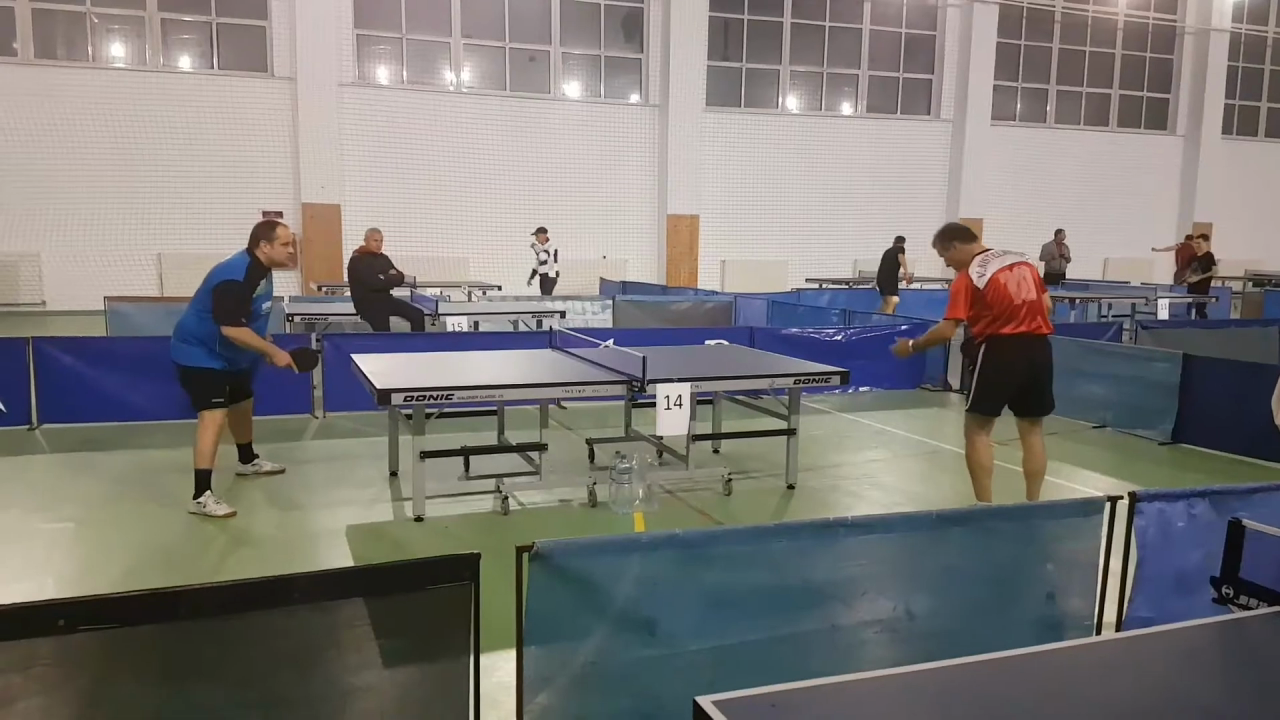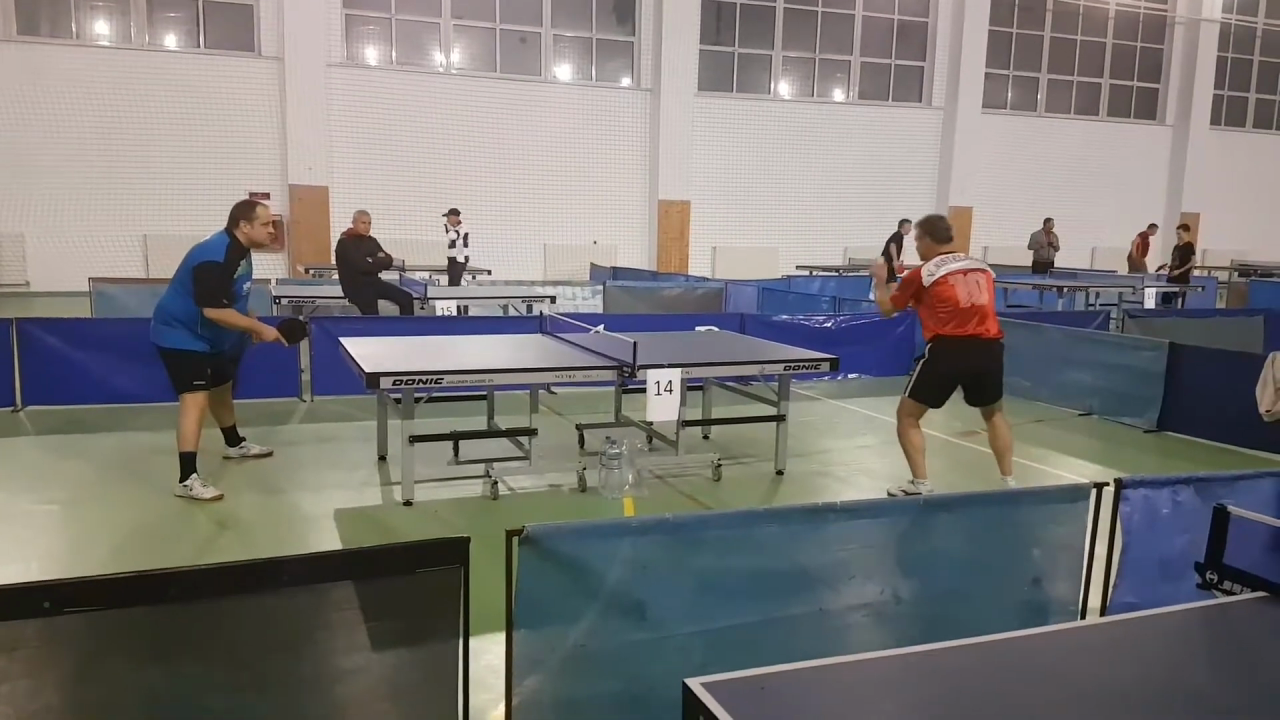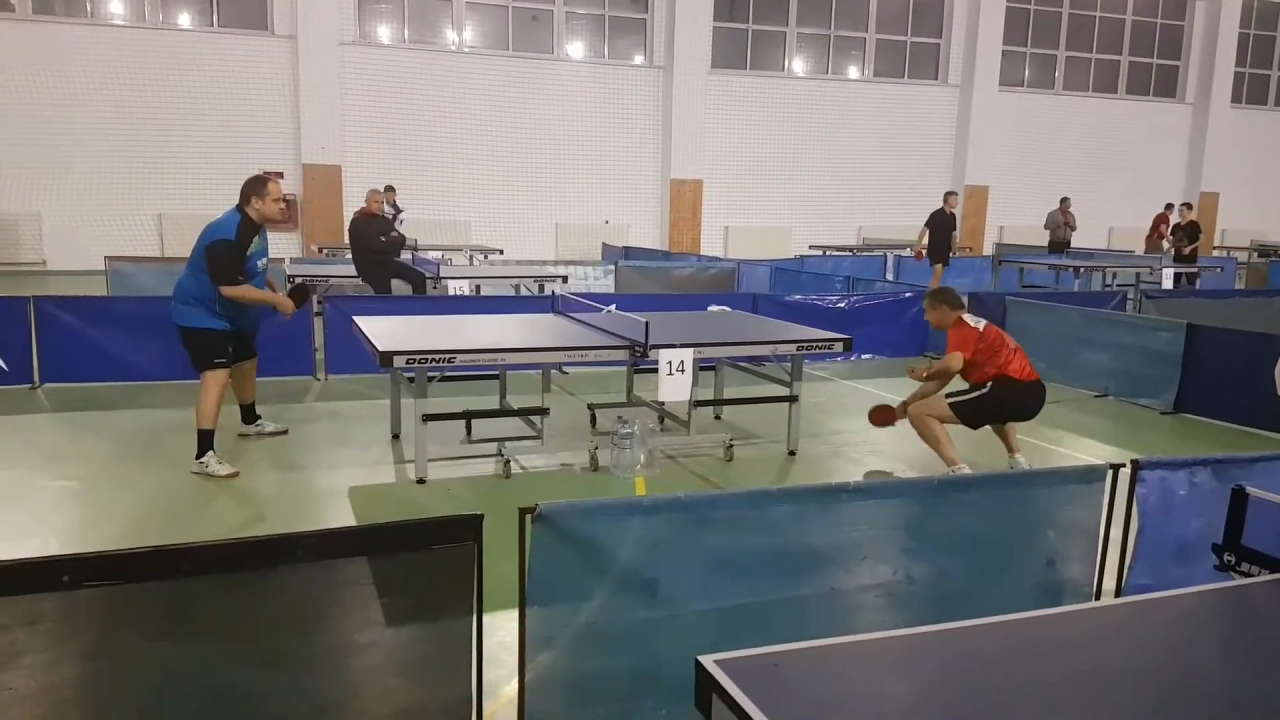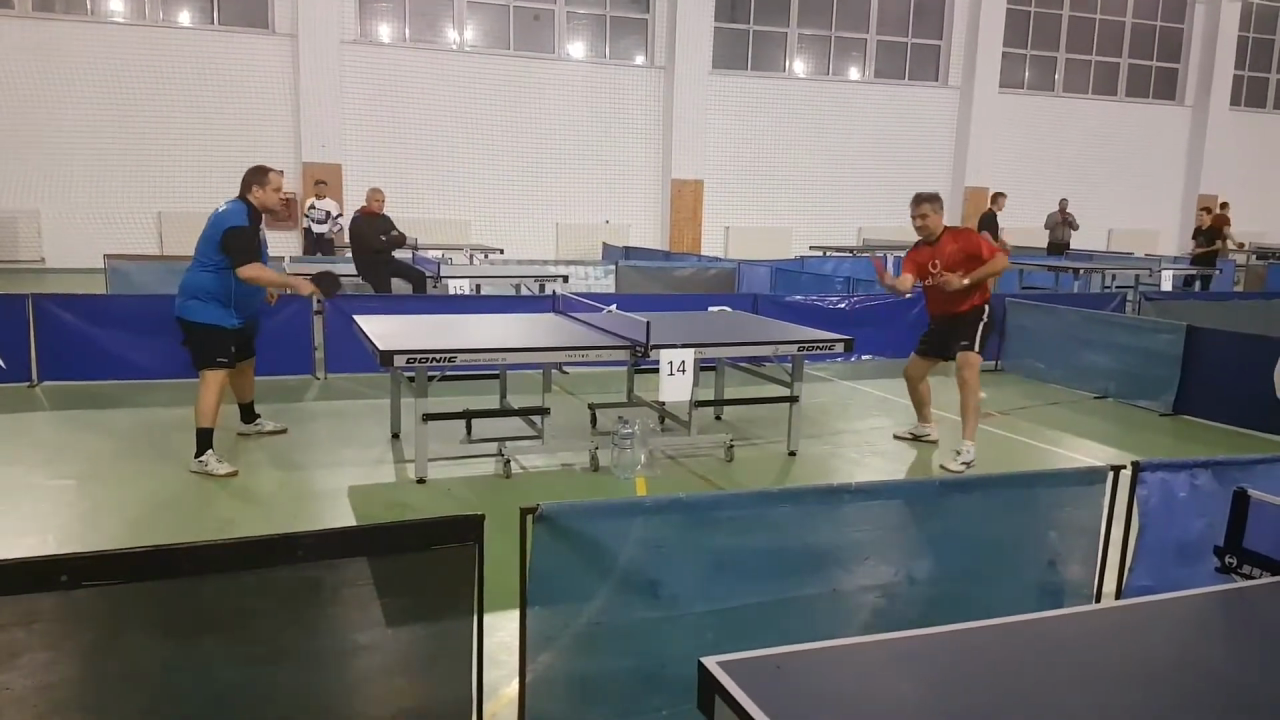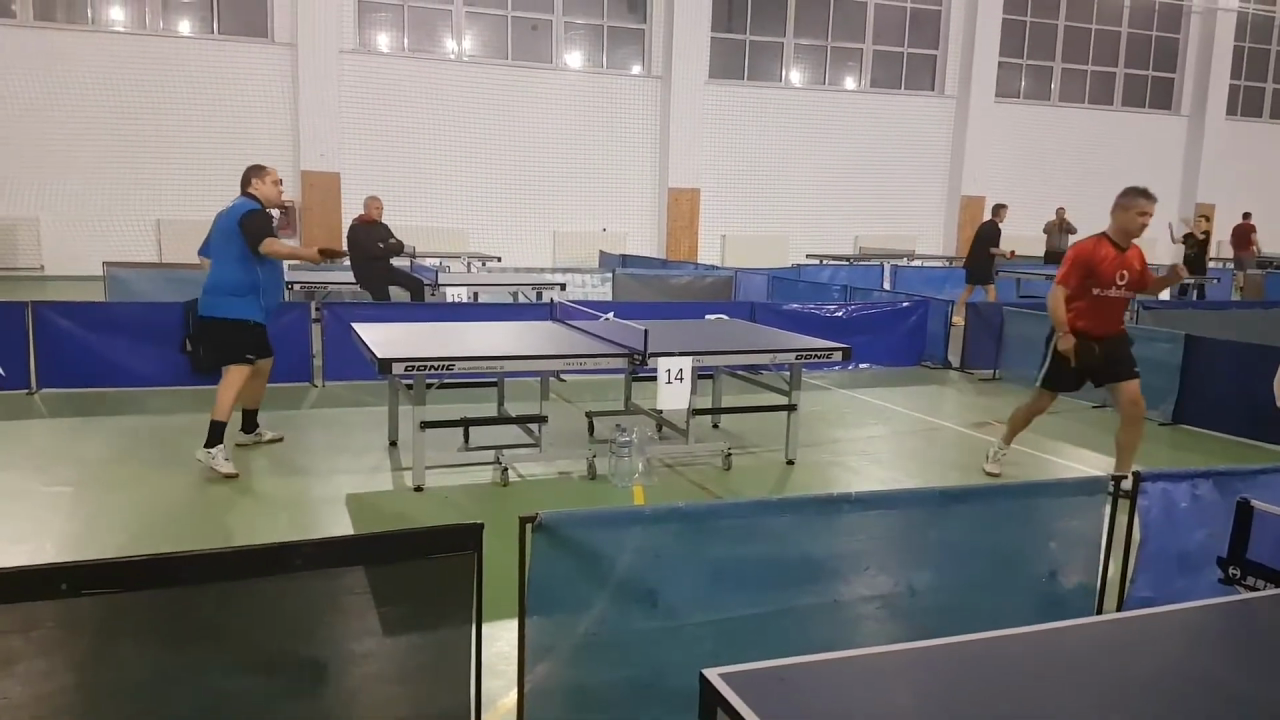
dt=1s
person 1, frame 1
left shoulder: (260, 270)
right shoulder: (236, 277)
right elbow: (232, 329)
left wrist: (267, 344)
right wrist: (272, 352)
left hip: (227, 355)
right hip: (199, 353)
left knee: (242, 405)
right knee: (214, 416)
left ankle: (247, 461)
right ankle: (201, 496)
person 1, frame 2
left shoulder: (239, 250)
right shoulder: (215, 257)
right elbow: (215, 310)
left wrist: (251, 321)
right wrist: (259, 328)
left hip: (208, 337)
right hip: (181, 334)
left knee: (222, 387)
right knee: (195, 399)
left ankle: (234, 444)
right ankle: (187, 479)
person 1, frame 3
left shoulder: (254, 226)
right shoulder: (228, 235)
right elbow: (232, 288)
left wrist: (275, 291)
right wrist: (276, 300)
left hip: (230, 316)
right hip: (202, 315)
left knee: (245, 364)
right knee: (217, 377)
left ankle: (251, 421)
right ankle: (204, 456)
person 1, frame 4
left shoulder: (242, 214)
right shoulder: (239, 223)
right elbow: (247, 270)
left wrist: (263, 286)
right wrist: (294, 283)
left hip: (229, 311)
right hip: (208, 311)
left knee: (245, 364)
right knee: (215, 376)
left ankle: (249, 420)
right ankle: (203, 455)
person 1, frame 5
left shoulder: (233, 213)
right shoulder: (252, 211)
left elbow: (207, 256)
right elbow: (267, 246)
right wrist: (304, 253)
left hip: (233, 308)
right hip: (235, 310)
left knee: (261, 366)
right knee: (238, 373)
left ankle: (250, 429)
right ankle: (212, 446)
person 2, frame 1
left shoulder: (969, 278)
right shoulder: (1022, 259)
left elbow: (948, 330)
right elbow: (1046, 306)
left wrist: (913, 346)
left hip: (1000, 352)
right hip: (1038, 349)
left knee: (977, 433)
right knee: (1032, 433)
left ankle: (985, 508)
person 2, frame 2
left shoulder: (922, 273)
right shoulder: (982, 268)
left elbow: (887, 308)
left wrist: (880, 281)
left hip: (947, 350)
right hip: (988, 349)
left knee: (907, 416)
right knee: (994, 415)
left ankle: (921, 485)
right ankle: (1009, 483)
person 2, frame 3
left shoulder: (961, 328)
right shoulder: (974, 326)
left elbow: (952, 366)
right elbow: (944, 377)
left wrist: (924, 373)
right wrist: (907, 402)
left hip: (1008, 391)
left knee: (918, 412)
left ankle: (959, 473)
right ankle: (1017, 460)
person 2, frame 4
left shoulder: (965, 238)
right shoulder: (915, 253)
left elbow: (1001, 261)
right elbow: (903, 286)
left wrist: (965, 280)
right wrist: (887, 281)
left hip: (971, 315)
right hip: (940, 320)
left knee: (967, 376)
right knee: (912, 372)
left ankle: (967, 448)
right ankle: (925, 427)
person 2, frame 5
left shoulder: (1137, 255)
right shoulder: (1085, 250)
left elbow: (1149, 287)
right elbow: (1057, 294)
left wrist: (1171, 279)
right wrist: (1064, 334)
left hip: (1113, 340)
right hip: (1077, 339)
left knee: (1135, 405)
right knee: (1041, 402)
left ankle: (1122, 478)
right ankle: (1001, 448)
